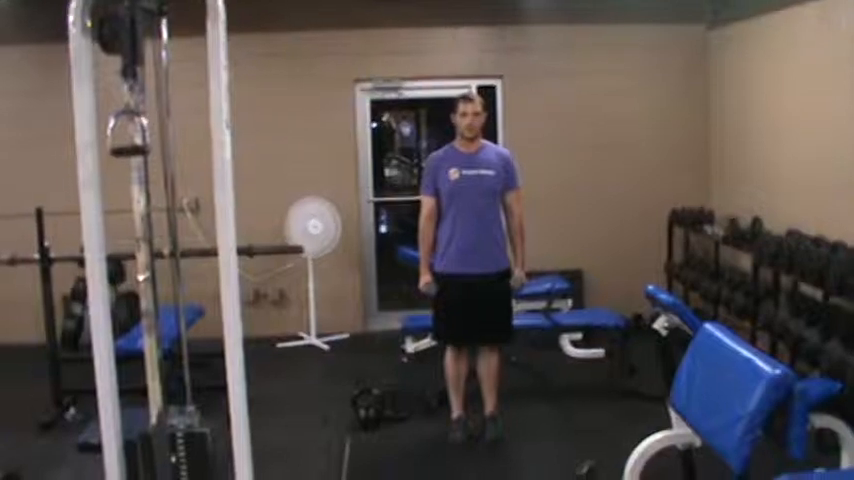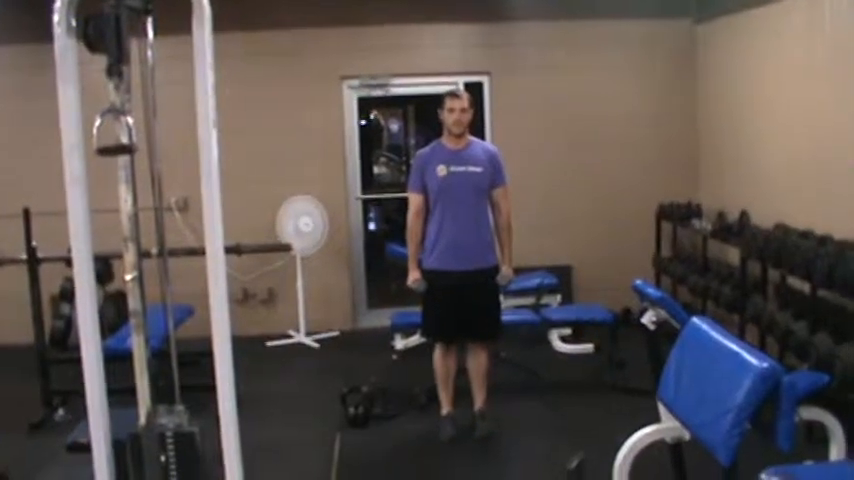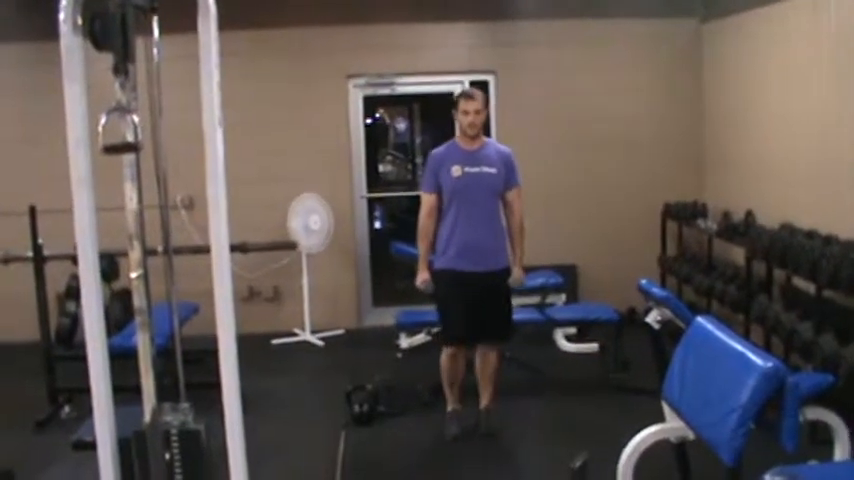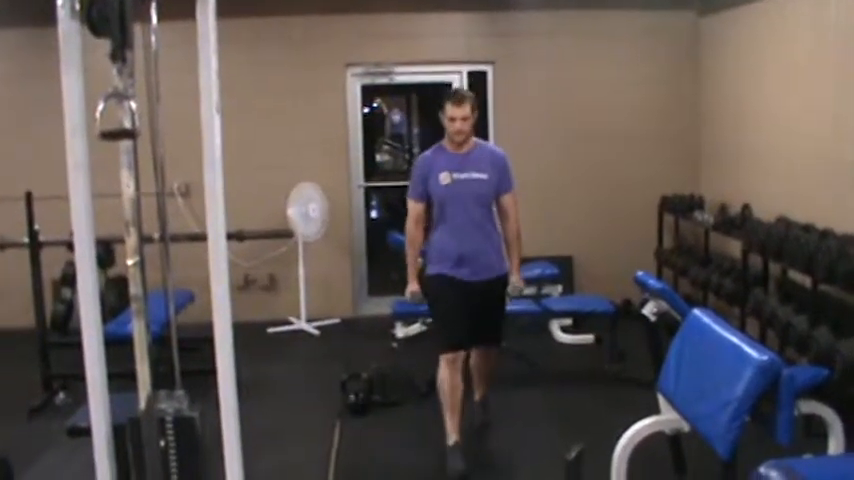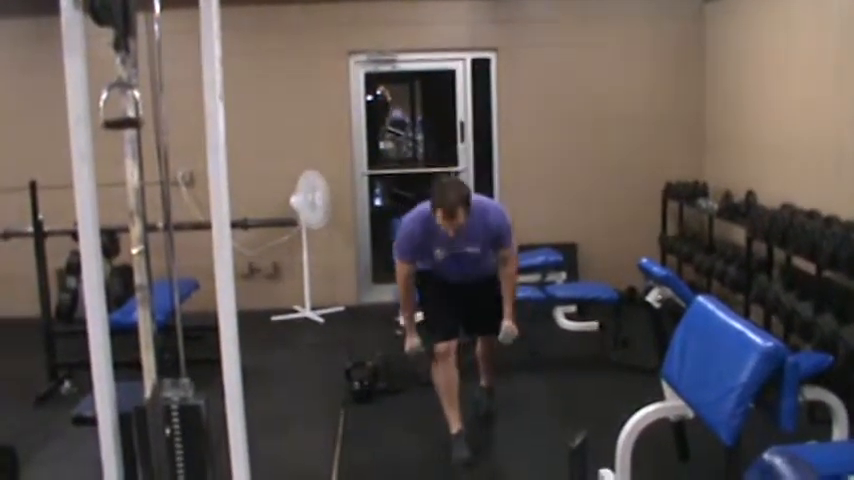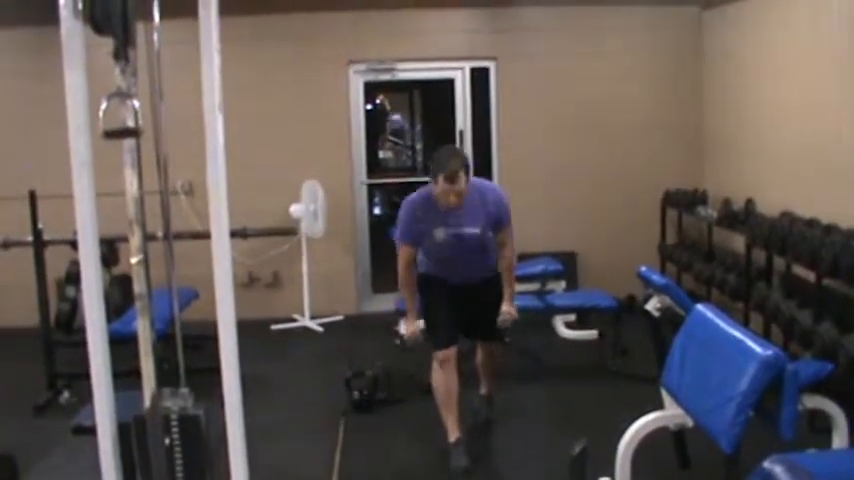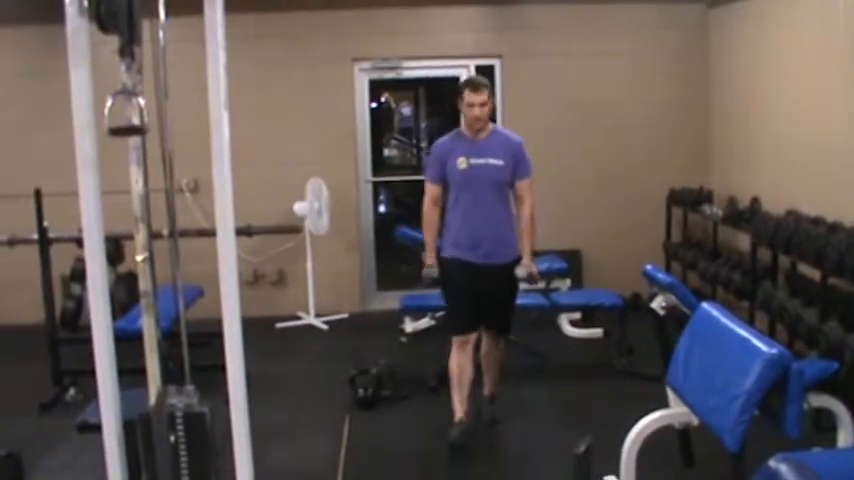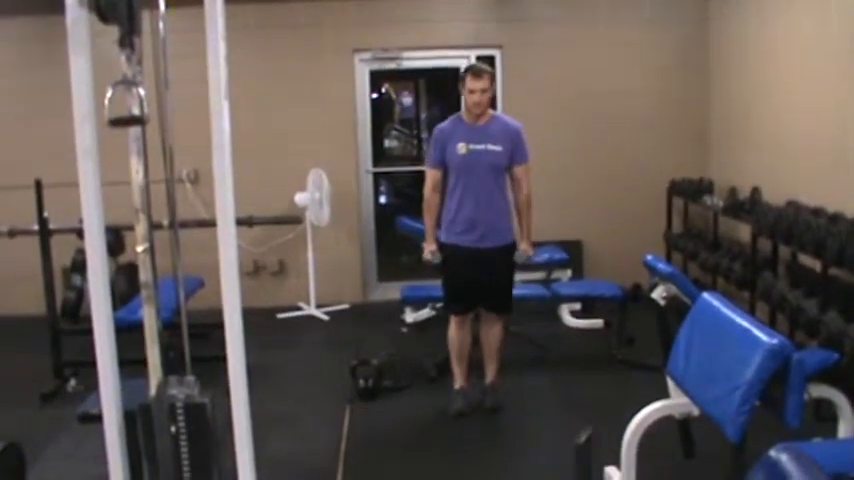
dt=0.5s
person 1, frame 1
left shoulder: (501, 159)
right shoulder: (437, 162)
left elbow: (514, 214)
right elbow: (427, 218)
left wrist: (519, 263)
right wrist: (424, 269)
left hip: (493, 270)
right hip: (450, 271)
left knee: (490, 344)
right knee: (455, 345)
left ankle: (490, 413)
right ankle: (457, 415)
person 1, frame 2
left shoulder: (488, 155)
right shoulder: (425, 159)
left elbow: (501, 210)
right elbow: (415, 214)
left wrist: (506, 259)
right wrist: (413, 265)
left hip: (481, 266)
right hip: (439, 267)
left knee: (479, 341)
right knee: (444, 342)
left ankle: (480, 409)
right ankle: (447, 412)
person 1, frame 3
left shoulder: (503, 157)
right shoulder: (439, 158)
left elbow: (514, 213)
right elbow: (428, 214)
left wrist: (518, 262)
right wrist: (423, 265)
left hip: (494, 268)
right hip: (451, 267)
left knee: (489, 342)
right knee: (454, 345)
left ankle: (484, 408)
right ankle: (452, 407)
person 1, frame 4
left shoulder: (495, 159)
right shoulder: (426, 163)
left elbow: (509, 216)
right elbow: (415, 222)
left wrist: (515, 268)
right wrist: (412, 276)
left hip: (490, 272)
right hip: (445, 274)
left knee: (486, 346)
right knee: (451, 356)
left ankle: (480, 398)
right ankle: (452, 440)
person 1, frame 5
left shoulder: (493, 216)
right shoulder: (413, 226)
left elbow: (507, 263)
right elbow: (405, 279)
left wrist: (509, 315)
right wrist: (410, 331)
left hip: (482, 278)
right hip: (436, 281)
left knee: (489, 336)
right knee: (443, 349)
left ankle: (486, 385)
right ankle: (456, 429)
person 1, frame 6
left shoulder: (492, 197)
right shoulder: (414, 208)
left elbow: (506, 248)
right elbow: (406, 264)
left wrist: (508, 298)
right wrist: (411, 315)
left hip: (484, 281)
right hip: (438, 283)
left knee: (488, 345)
right knee: (443, 356)
left ankle: (485, 393)
right ankle: (454, 437)
person 1, frame 7
left shoulder: (512, 146)
right shoulder: (443, 149)
left elbow: (525, 202)
right elbow: (432, 204)
left wrist: (527, 255)
right wrist: (430, 254)
left hip: (502, 258)
right hip: (458, 258)
left knee: (495, 333)
right knee: (463, 339)
left ankle: (489, 394)
right ankle: (460, 416)
person 1, frame 8
left shoulder: (511, 131)
right shoulder: (444, 133)
left elbow: (521, 188)
right elbow: (432, 189)
left wrist: (525, 238)
right wrist: (430, 239)
left hip: (499, 242)
right hip: (456, 242)
left knee: (493, 315)
right knee: (460, 317)
left ankle: (490, 383)
right ankle: (460, 386)
